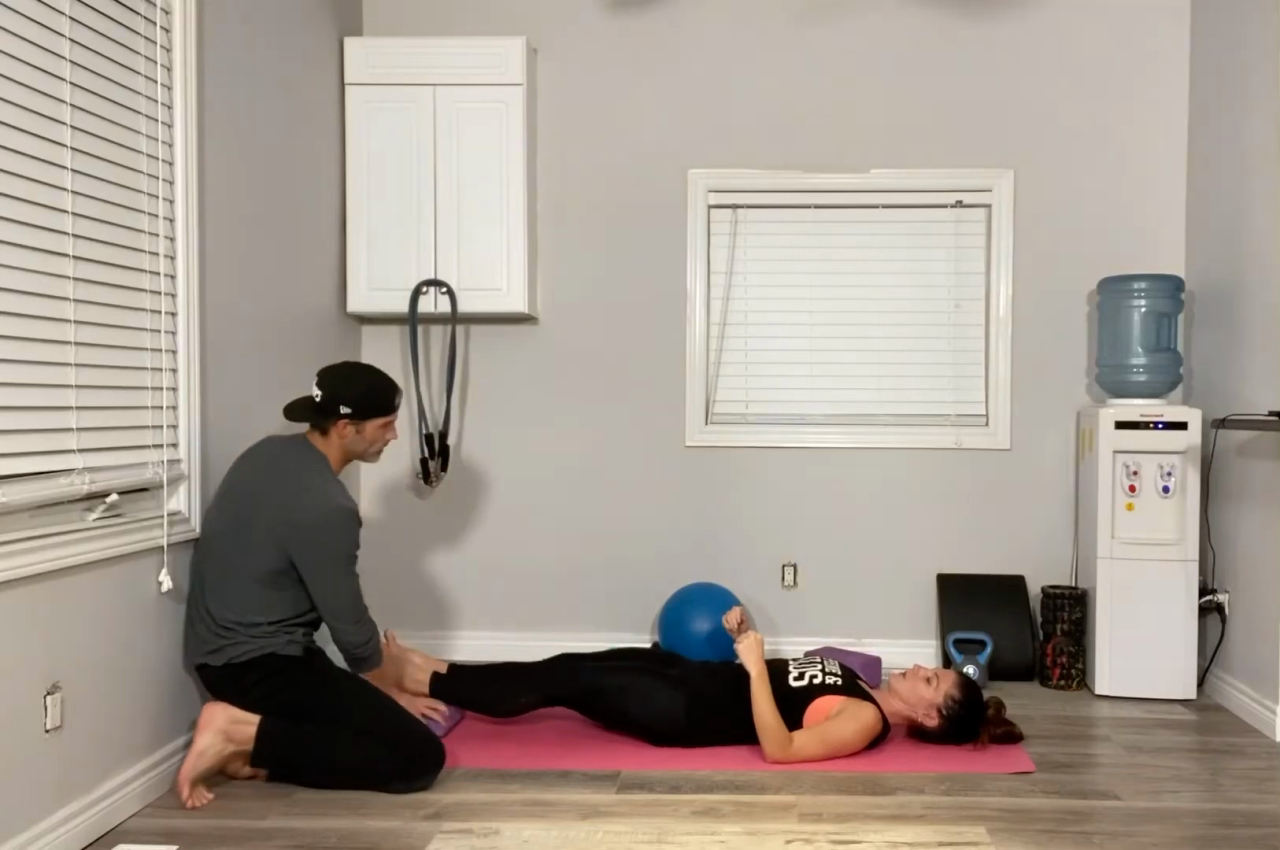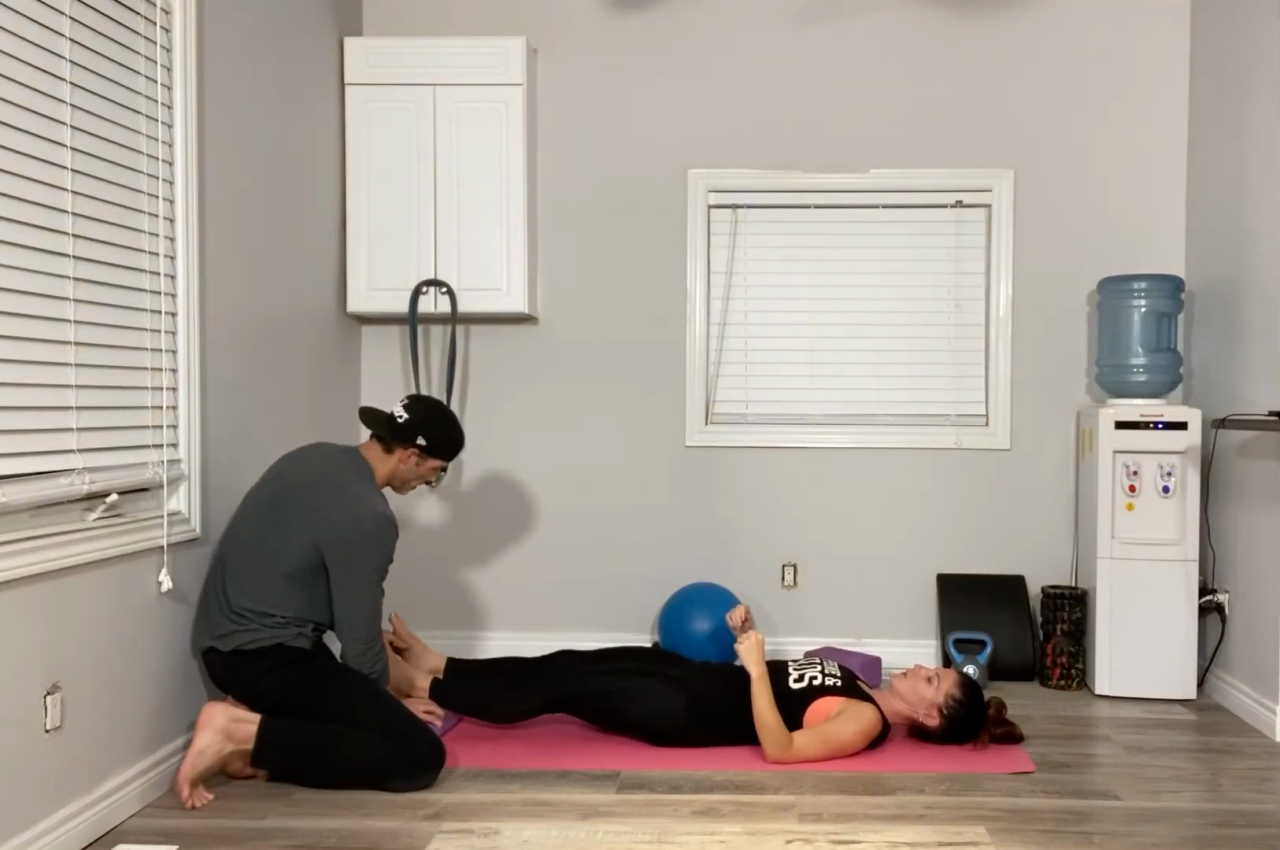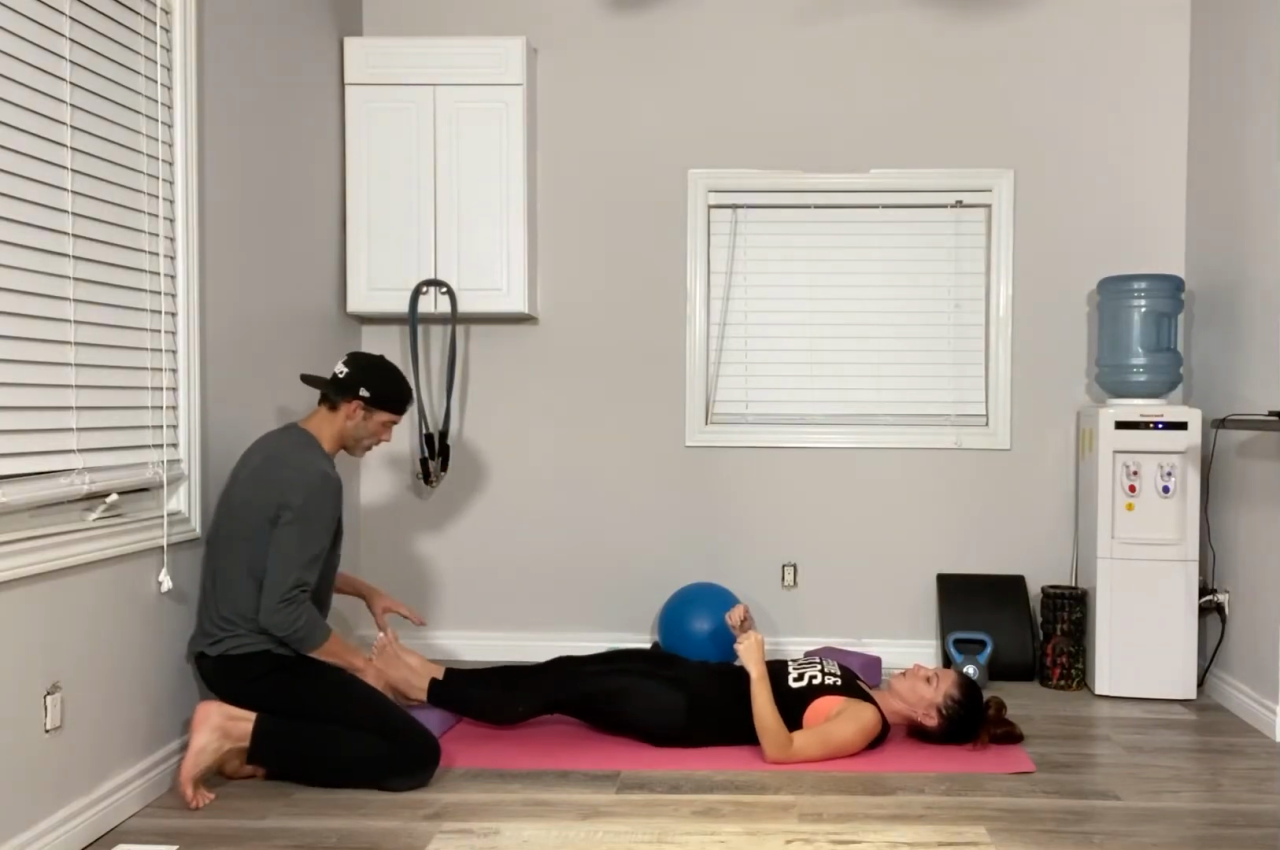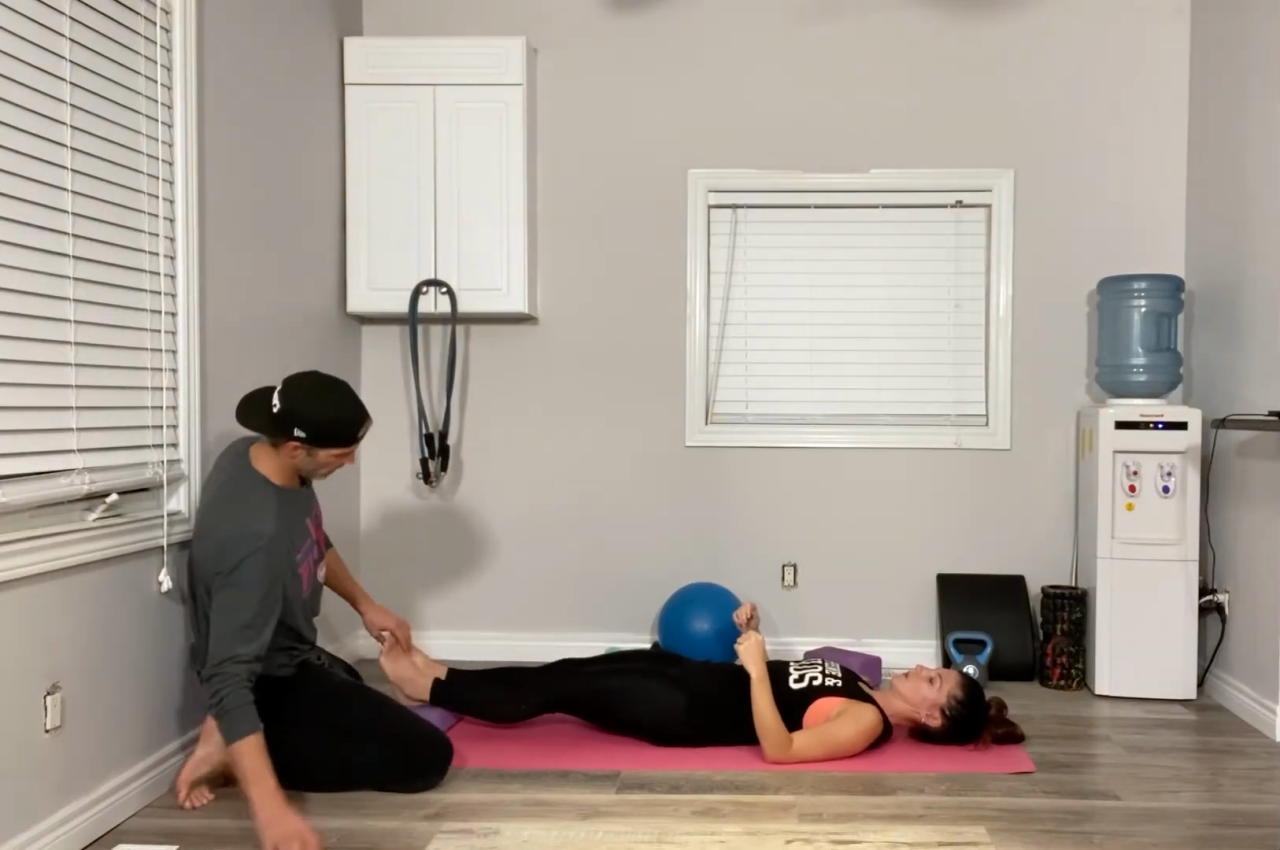
dt=1s
person 1, frame 1
left shoulder: (866, 722)
right shoulder: (861, 687)
left elbow: (778, 746)
left wrist: (754, 666)
right wrist: (746, 638)
left hip: (699, 713)
right hip: (705, 676)
left knee: (568, 684)
right knee: (571, 666)
left ankle: (428, 685)
right ankle: (439, 671)
person 1, frame 2
left shoulder: (866, 723)
right shoulder: (862, 689)
left elbow: (779, 747)
left wrist: (753, 665)
right wrist: (750, 637)
left hip: (699, 714)
right hip: (705, 677)
left knee: (568, 688)
right knee: (570, 665)
left ankle: (424, 689)
right ankle: (438, 666)
person 1, frame 3
left shoulder: (866, 723)
right shoulder: (862, 690)
left elbow: (778, 747)
left wrist: (753, 666)
right wrist: (749, 637)
left hip: (701, 714)
right hip: (705, 678)
left knee: (567, 692)
right knee: (572, 668)
left ankle: (427, 690)
right ankle: (439, 676)
person 1, frame 4
left shoulder: (867, 723)
right shoulder: (863, 691)
left elbow: (778, 748)
left wrist: (754, 665)
right wrist: (752, 637)
left hip: (699, 714)
right hip: (705, 677)
left knee: (567, 693)
right knee: (574, 671)
left ankle: (430, 689)
right ankle: (442, 675)
person 2, frame 1
left shoulder: (272, 453)
right shoulder: (325, 508)
right elbow: (350, 625)
left wrist: (388, 655)
right wrist: (392, 692)
left hip: (225, 651)
right hip: (258, 664)
left knee: (370, 717)
right knee: (419, 757)
left ankle: (250, 728)
right ankle: (242, 733)
person 2, frame 2
left shoulder: (316, 458)
right shoulder: (367, 517)
right elbow: (360, 647)
right wrist: (391, 700)
left hip: (230, 643)
right hip: (263, 653)
left knee: (366, 718)
right knee: (420, 756)
left ankle: (253, 717)
right ankle: (244, 735)
person 2, frame 3
left shoulder: (278, 446)
right shoulder: (314, 479)
right elbow: (283, 611)
left wrist: (367, 591)
right wrist: (360, 665)
left hip: (228, 650)
right hip: (257, 660)
left knee: (370, 721)
right knee: (415, 754)
left ankle: (248, 738)
right ankle: (241, 732)
person 2, frame 4
left shoulder: (256, 456)
right shoulder: (254, 534)
left elbow: (314, 543)
right elbow: (227, 679)
left wrist: (366, 605)
right wrist: (269, 808)
left hip: (281, 656)
right hip: (271, 677)
left knee: (350, 683)
right knee: (428, 757)
left ankle: (255, 752)
right ankle: (239, 747)
